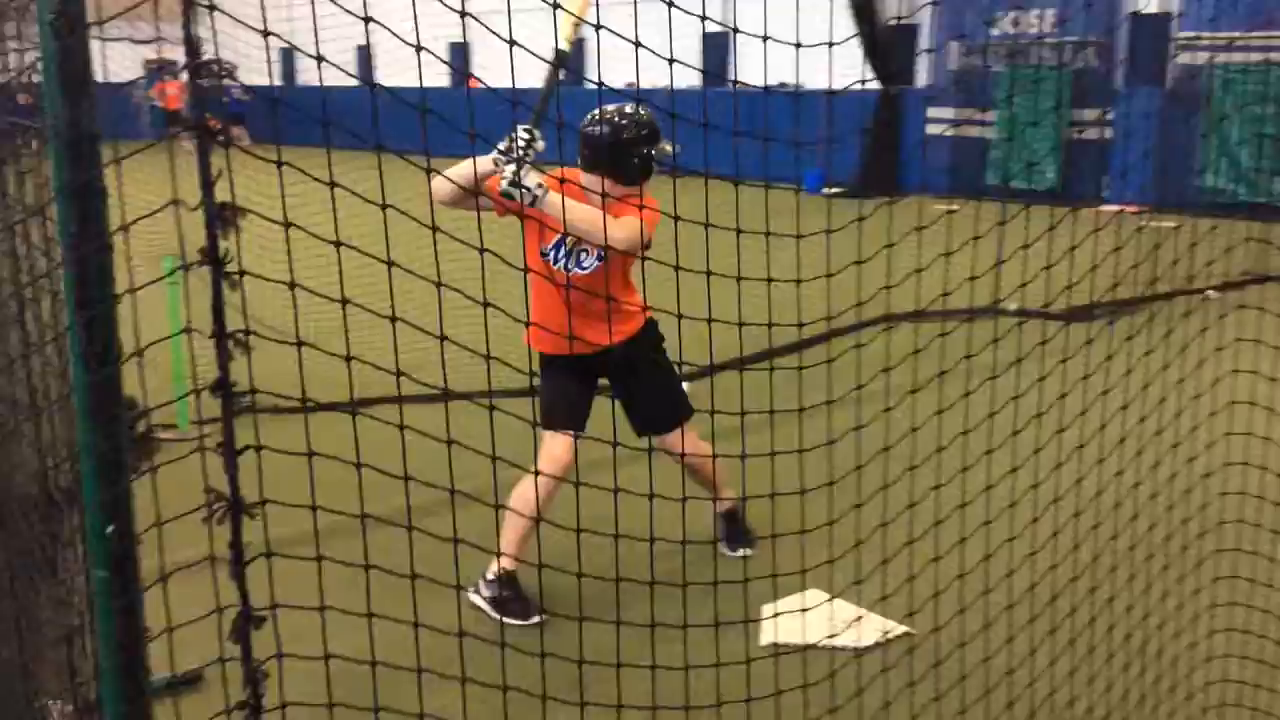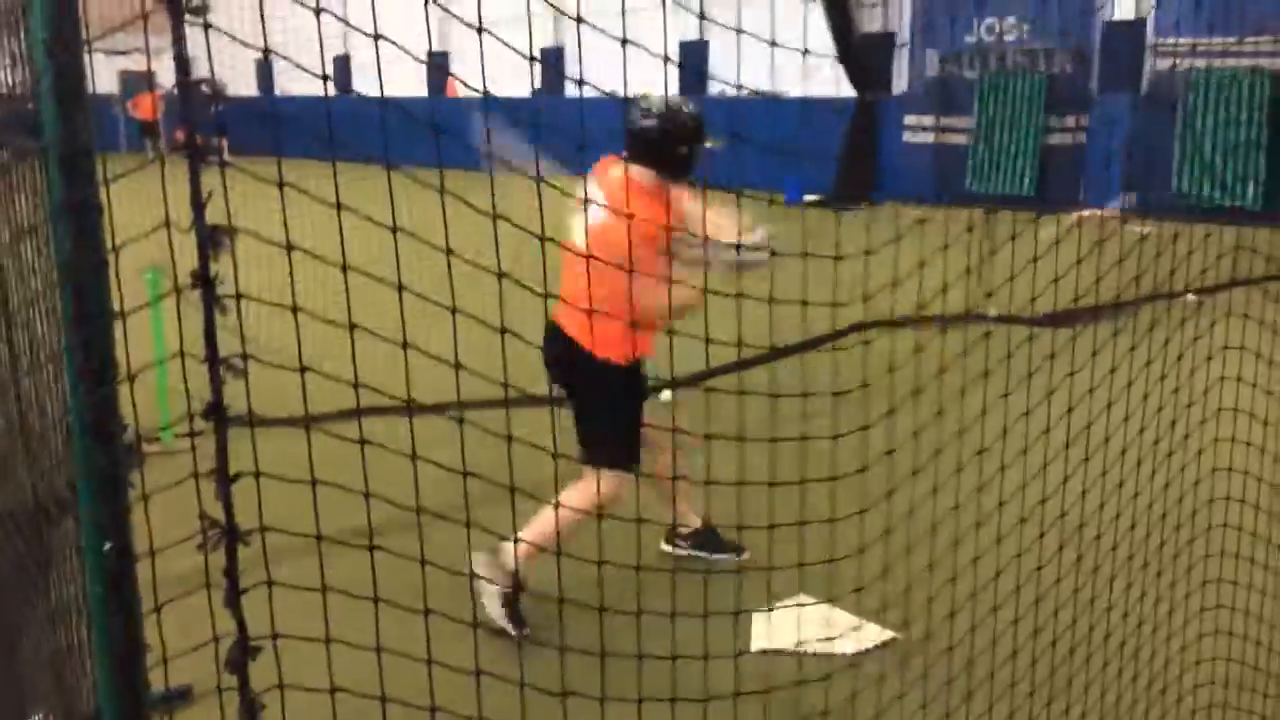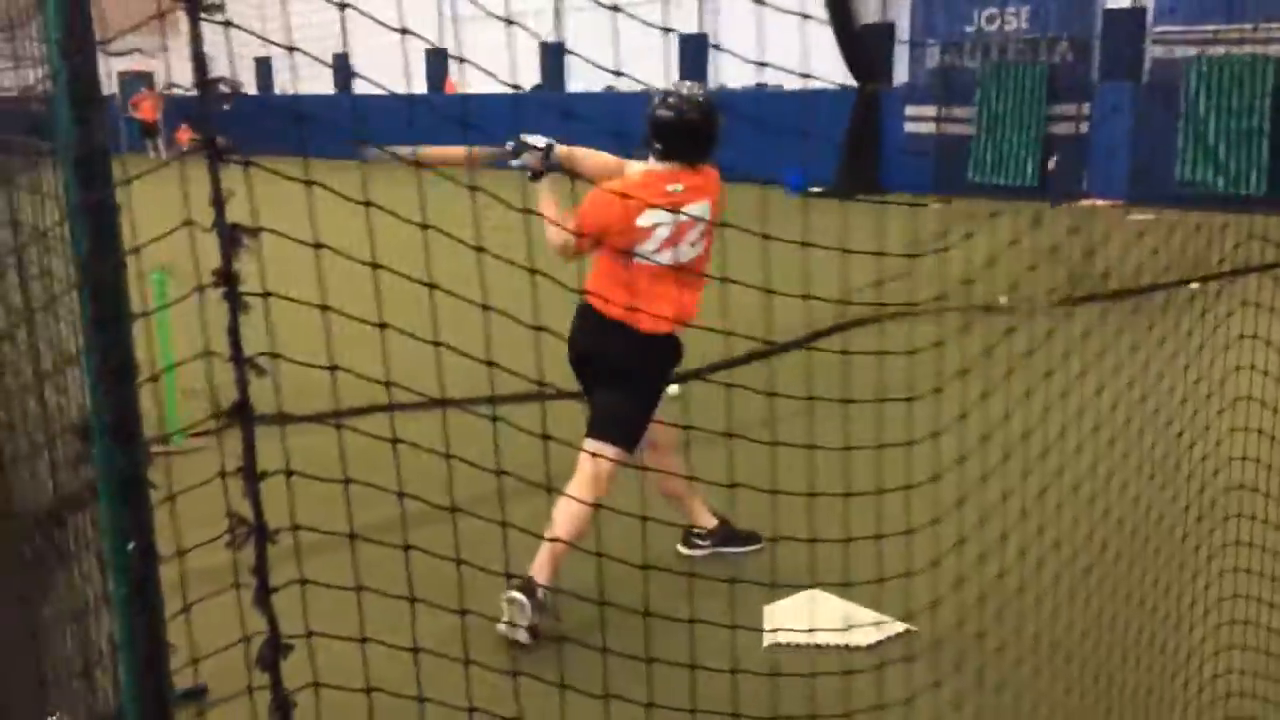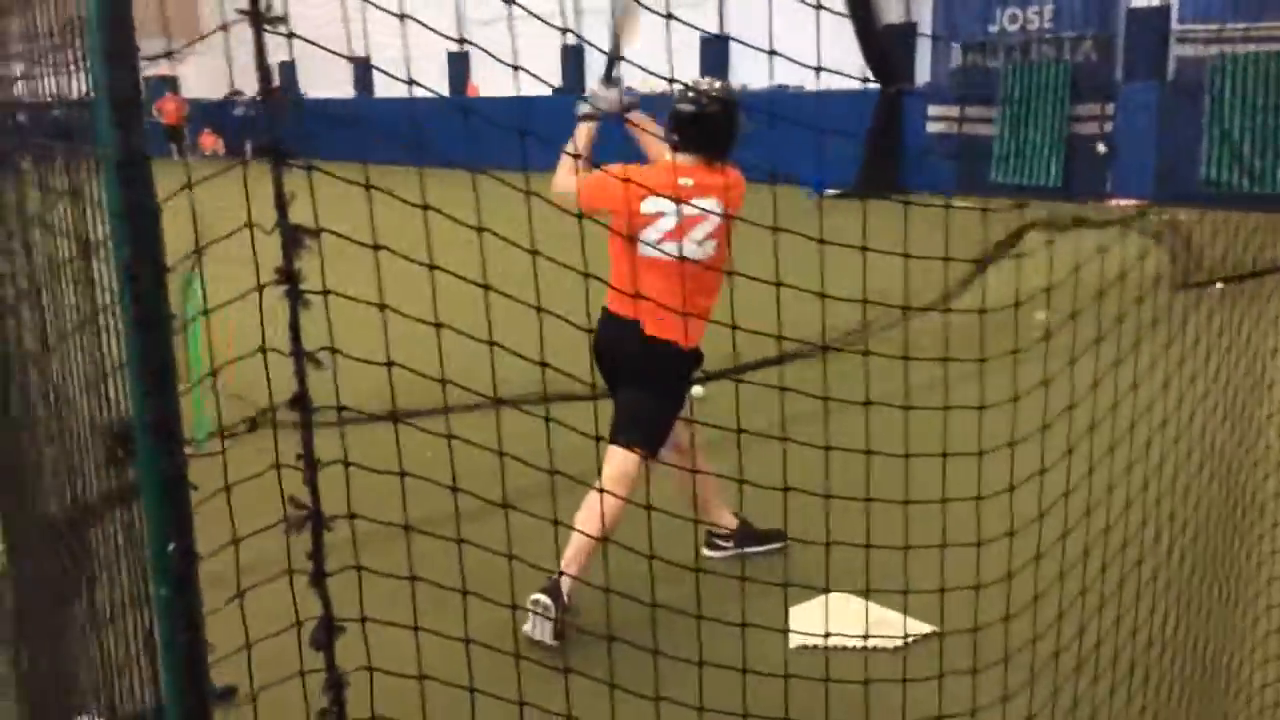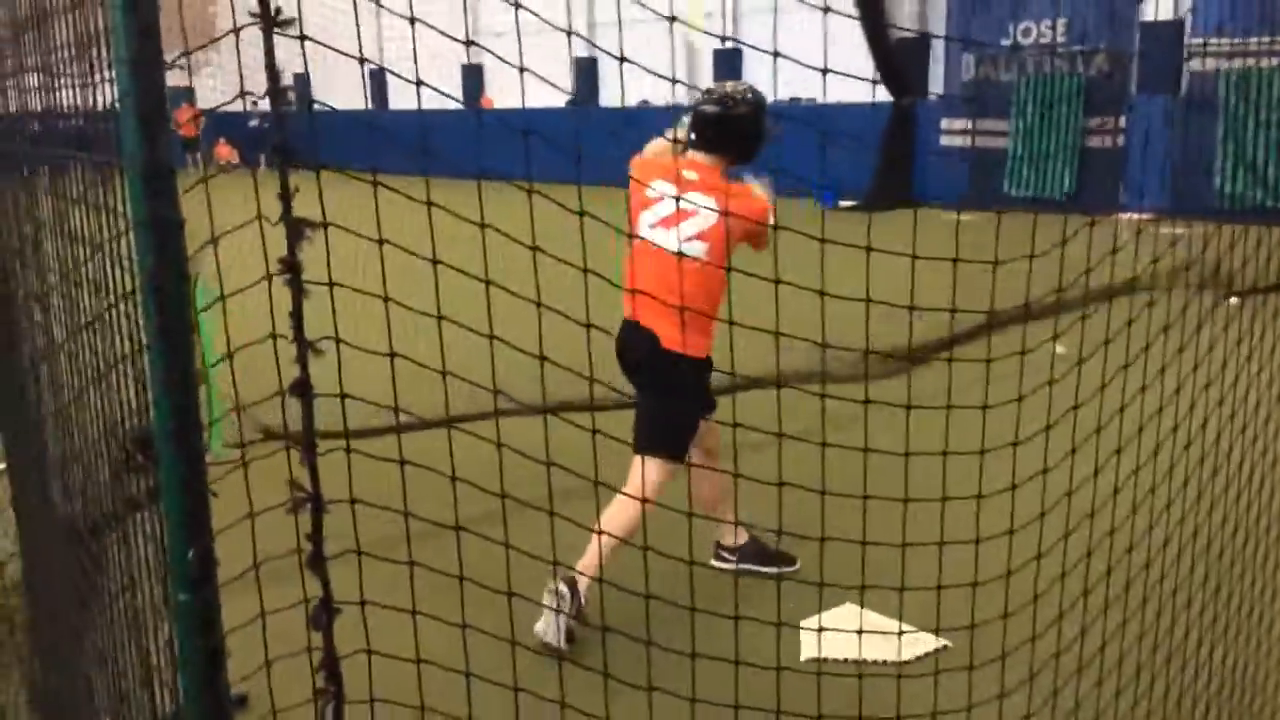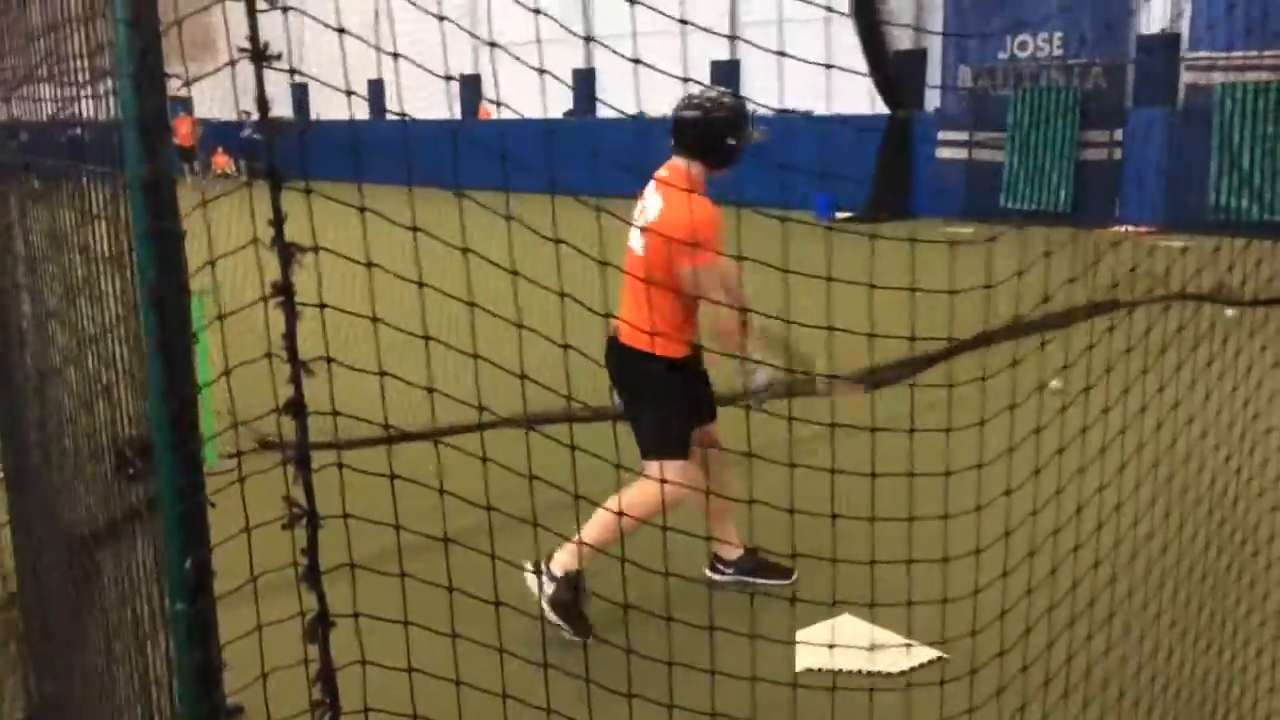
dt=0.3s
person 1, frame 1
left shoulder: (641, 207)
right shoulder: (551, 183)
left elbow: (613, 237)
right elbow: (443, 191)
left wrist: (538, 194)
right wrist: (500, 158)
left hip: (630, 338)
right hip: (562, 348)
left knee: (687, 447)
right knee: (554, 460)
left ankle: (727, 509)
right ankle: (496, 577)
person 1, frame 2
left shoulder: (609, 173)
right shoulder: (629, 223)
left elbow: (691, 208)
right elbow: (658, 307)
left wrist: (729, 232)
left hip: (587, 339)
right hip: (592, 353)
left knee: (640, 435)
right knee: (606, 481)
left ankle: (688, 528)
right ankle: (507, 564)
person 1, frame 3
left shoulder: (616, 199)
right shoulder: (709, 185)
left elbow: (564, 244)
left wrist: (542, 172)
right wrist: (560, 152)
left hip: (593, 329)
right hip: (647, 344)
left knee: (649, 433)
right knee: (596, 468)
left ankle: (703, 527)
right ankle: (531, 588)
person 1, frame 4
left shoulder: (628, 185)
right shoulder: (731, 187)
left elbow: (565, 187)
left wrist: (588, 120)
right wrist: (631, 115)
left hip: (615, 332)
right hip: (666, 349)
left knee: (673, 432)
right knee: (619, 473)
left ankle: (724, 529)
right ankle: (556, 591)
person 1, frame 5
left shoulder: (649, 173)
right shoulder: (743, 205)
right elbow: (764, 233)
left wrist: (679, 134)
left hip: (638, 333)
right hip: (677, 348)
left knee: (701, 434)
right knee: (651, 477)
left ankle: (732, 541)
right ankle: (573, 586)
person 1, frame 6
left shoulder: (664, 181)
right shoulder: (694, 213)
right elbow: (720, 306)
left wrist: (730, 295)
right wrist: (749, 358)
left hip: (665, 346)
right hip: (648, 354)
left knee: (707, 441)
right knee: (668, 483)
left ankle: (729, 555)
right ankle: (560, 569)
